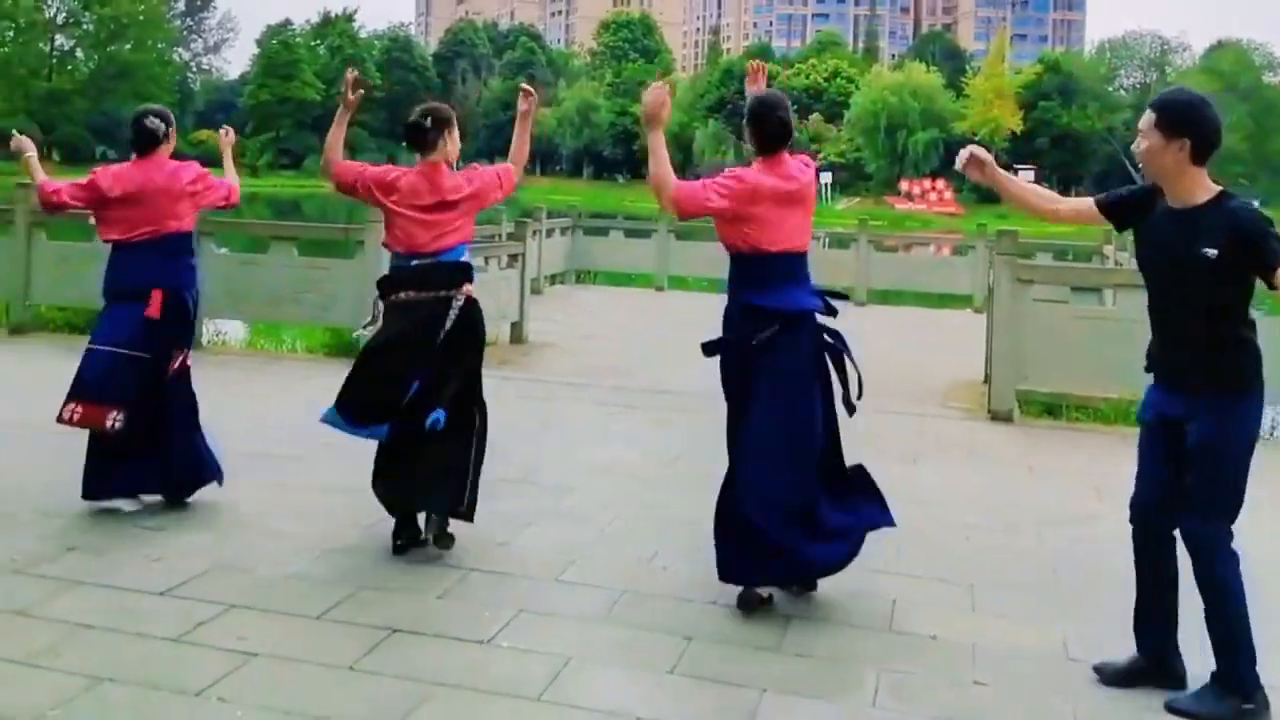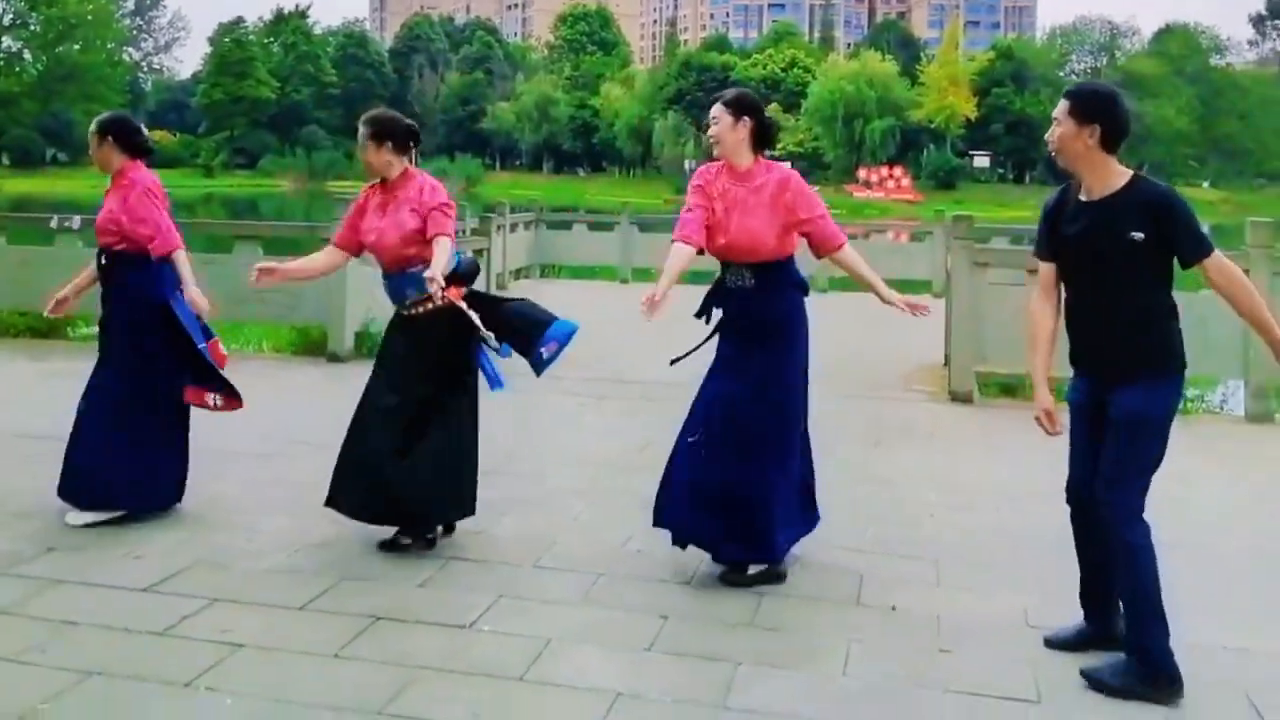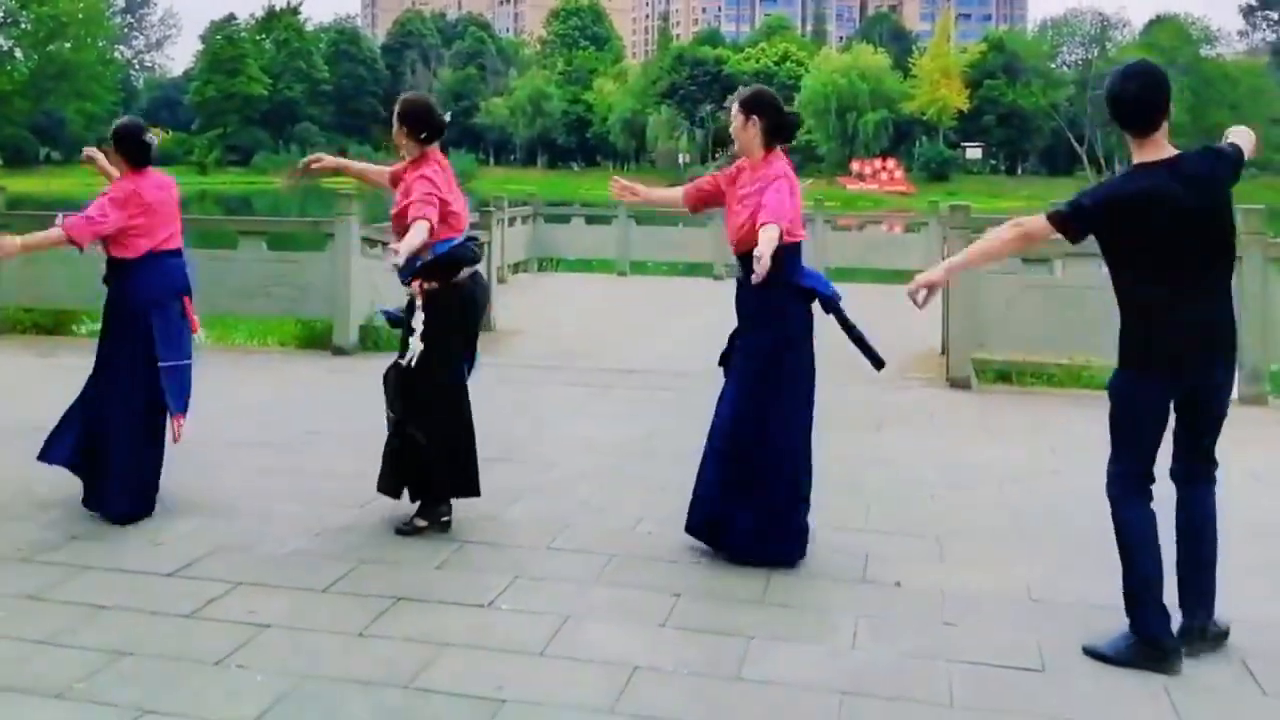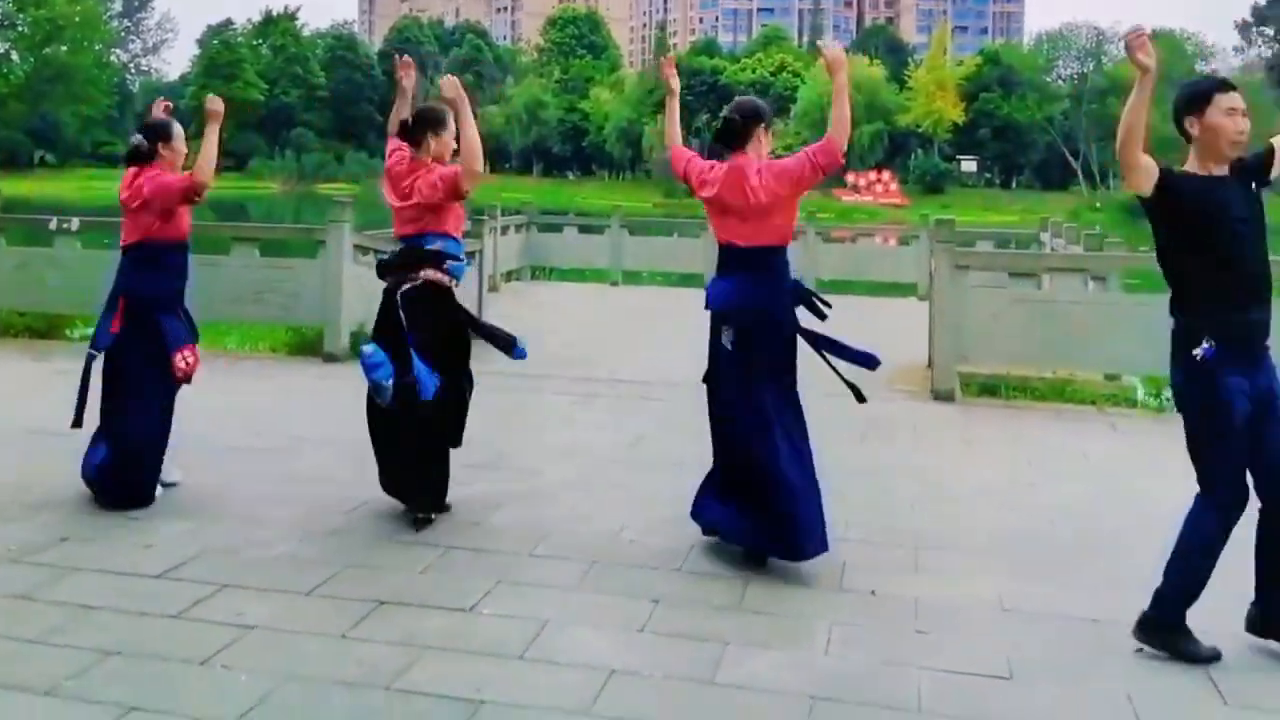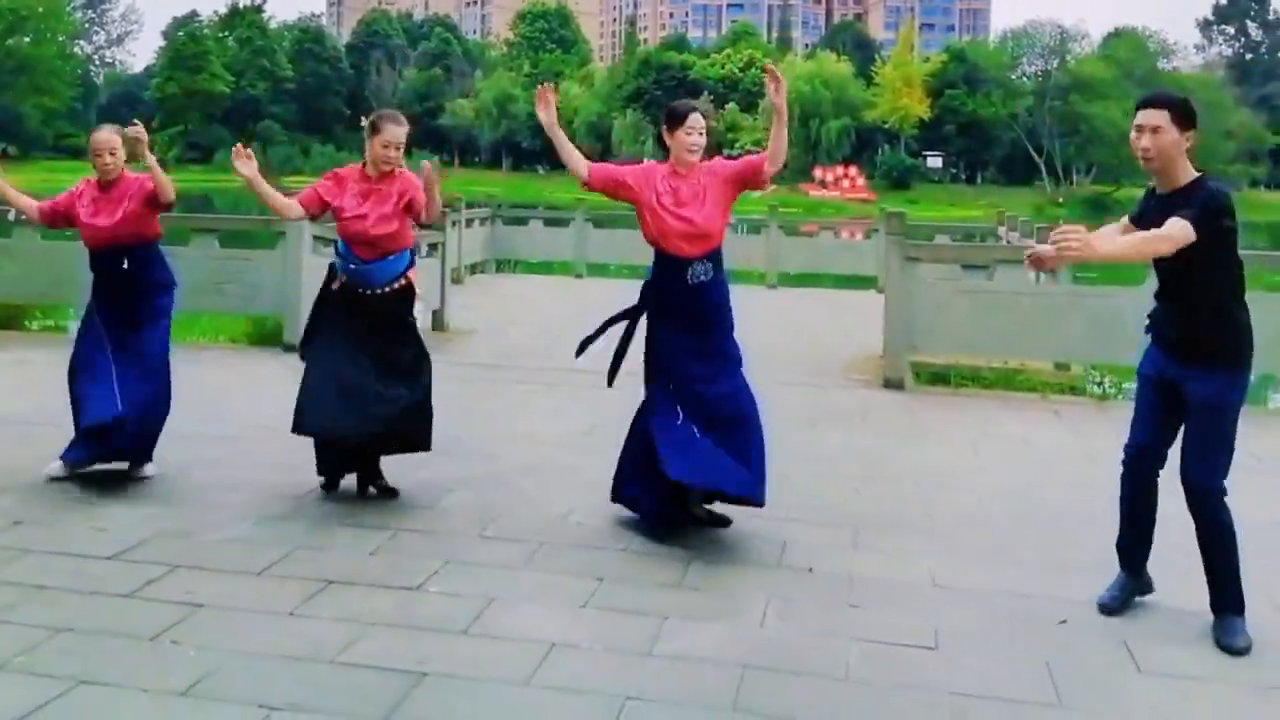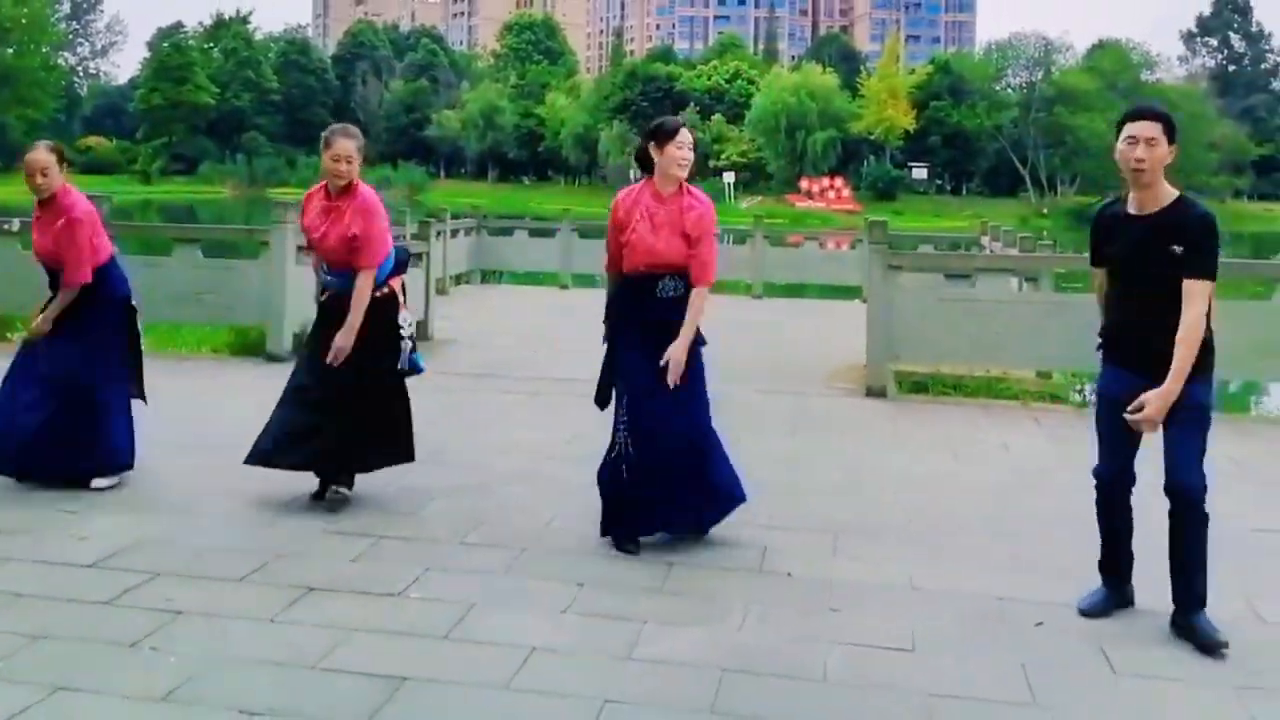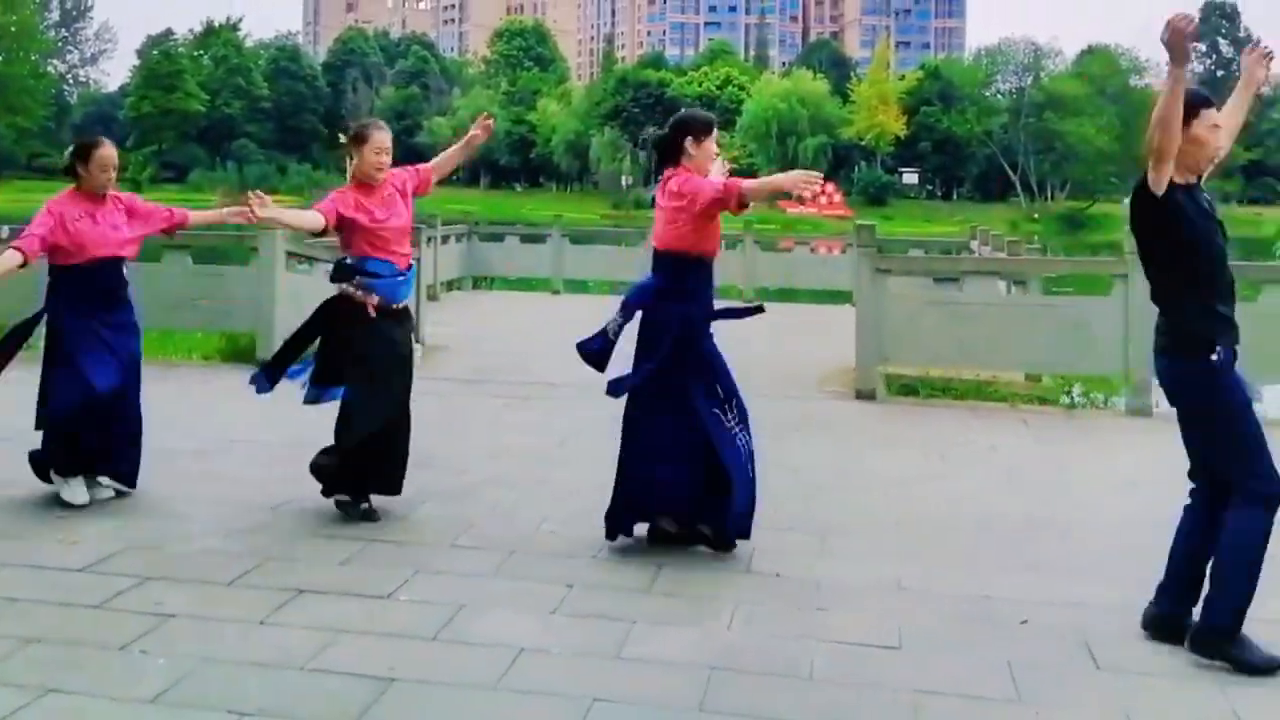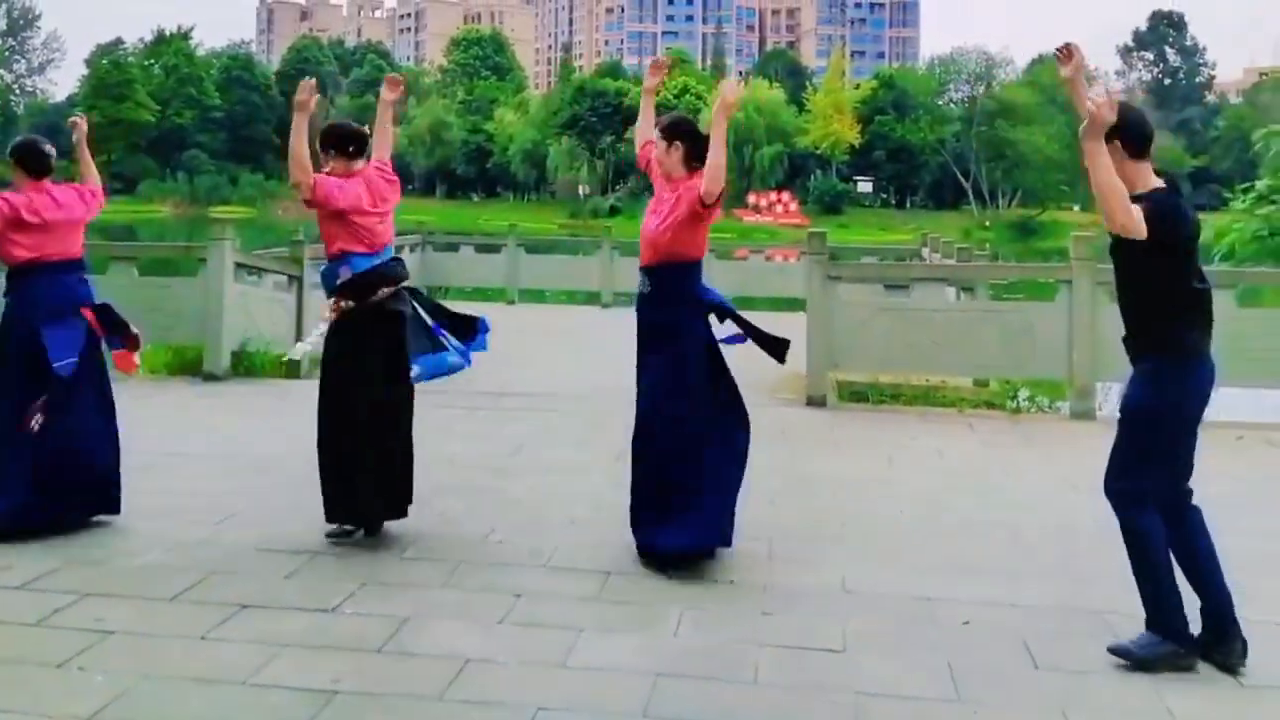
dt=0.5s
person 1, frame 1
right shoulder: (1145, 205)
right elbow: (1058, 207)
right wrist: (994, 175)
left hip: (1227, 397)
right hip: (1169, 389)
left knee: (1205, 533)
right knee: (1149, 516)
right ankle: (1157, 655)
person 1, frame 2
left shoulder: (1157, 204)
right shoulder: (1061, 209)
left elbow: (1224, 277)
right elbow: (1045, 294)
right wrist: (1042, 382)
left hip: (1148, 380)
right hip: (1092, 379)
left knee: (1117, 504)
right knee: (1085, 495)
left ankle: (1154, 665)
right ankle: (1103, 620)
person 1, frame 3
left shoulder: (1114, 197)
right shoulder: (1212, 166)
left elbow: (1024, 233)
right elbow: (1244, 138)
left wrist: (945, 268)
right wrist: (1239, 134)
left hip: (1151, 362)
right hip: (1216, 355)
left knee: (1129, 485)
right knee: (1196, 478)
left ankle: (1152, 634)
right ankle: (1198, 620)
person 1, frame 4
right shoulder: (1170, 192)
right elbow: (1129, 158)
right wrist: (1145, 78)
right hip: (1206, 365)
right knee: (1224, 493)
right ankle: (1162, 621)
person 1, frame 5
left shoulder: (1210, 198)
right shoulder: (1155, 200)
left elbow: (1163, 242)
right elbow: (1123, 231)
left wrist: (1089, 249)
right wrist: (1064, 248)
left hip: (1219, 364)
right hip: (1165, 351)
left knee: (1203, 485)
right knee: (1139, 460)
left ankle: (1229, 609)
right ankle: (1133, 572)
person 1, frame 6
left shoulder: (1196, 222)
right shoulder: (1108, 219)
left elbow: (1194, 312)
left wrist: (1170, 389)
right wrist: (1108, 332)
left hip: (1186, 375)
right hip: (1122, 368)
left knee: (1186, 487)
right knee: (1111, 477)
left ankle: (1190, 608)
right ankle: (1116, 584)
person 1, frame 7
left shoulder: (1189, 191)
right shoulder: (1157, 197)
left elbow: (1218, 137)
right elbow: (1160, 142)
right wrist: (1177, 64)
left hip: (1201, 358)
right hip: (1197, 359)
left knee: (1217, 487)
left ankle: (1170, 612)
right ankle: (1220, 629)
person 1, frame 8
left shoulder: (1159, 206)
right shoulder: (1153, 192)
left elbow: (1116, 220)
right elbow: (1103, 145)
left wrist: (1093, 133)
right wrist: (1080, 83)
left hip: (1168, 370)
right hip: (1182, 367)
left knee: (1128, 487)
right knee: (1170, 496)
left ankle: (1170, 632)
right ankle: (1221, 632)
person 2, frame 1
left shoulder: (743, 182)
right shoulder: (801, 172)
left elbow: (673, 198)
left wrist: (655, 129)
right wrist: (763, 97)
left hip: (753, 315)
right hip: (799, 311)
left knee: (756, 443)
right knee: (798, 438)
left ankle: (752, 568)
right ankle: (800, 563)
person 2, frame 2
left shoulder: (784, 183)
right shoulder: (705, 180)
left elbow: (832, 244)
right elbow: (689, 238)
left wrist: (885, 293)
right wrist: (664, 284)
left hip: (778, 315)
right hip: (735, 313)
left knee: (767, 429)
right knee: (724, 421)
left ankle: (763, 551)
right ankle: (741, 537)
person 2, frame 3
left shoulder: (777, 176)
right shoulder: (739, 172)
left elbow: (773, 221)
right elbow: (693, 194)
left wrist: (764, 251)
right wrist: (643, 194)
left hip: (779, 307)
right hip: (757, 309)
left knee: (770, 423)
right knee: (742, 417)
left ankle: (776, 540)
right ankle: (748, 529)
person 2, frame 4
left shoulder: (709, 176)
right shoulder: (777, 176)
left elbow: (674, 150)
right elbow: (835, 145)
left wrist: (672, 94)
right wrist: (839, 78)
left hip: (733, 302)
right hip: (767, 303)
left knee: (741, 410)
right knee: (768, 417)
left ankle: (731, 519)
right ankle: (776, 531)
person 2, frame 5
left shoulder: (721, 174)
right shoulder: (644, 179)
left elbow: (772, 164)
right elbow: (585, 170)
left wrist: (779, 110)
right wrist: (552, 126)
left hip: (713, 303)
right hip: (670, 305)
left knee: (723, 398)
right knee: (674, 400)
left ankle: (692, 495)
right ankle: (670, 499)
person 2, frame 6
left shoulder: (699, 207)
right shoulder: (627, 202)
left elbow: (704, 279)
right elbow: (615, 264)
left wrist: (684, 340)
right wrist: (616, 316)
left hip: (681, 322)
right hip: (633, 321)
left knee: (686, 416)
right knee: (636, 418)
left ankle: (686, 509)
right ankle: (624, 517)
person 2, frame 7
left shoulder: (678, 183)
right shoulder: (691, 186)
right elbow: (735, 190)
left wrist: (715, 170)
right wrist: (783, 181)
left hip: (670, 308)
right hip: (679, 314)
left knee: (666, 414)
right knee: (716, 414)
left ankle: (666, 516)
right ankle: (706, 519)
person 2, frame 8
left shoulder: (694, 192)
right shoulder: (667, 180)
left elbow: (711, 189)
right elbow: (641, 141)
left wrist: (721, 119)
right wrist: (649, 91)
left hip: (679, 323)
right hip: (665, 320)
left knee: (672, 428)
right knee: (672, 426)
left ankle: (682, 542)
right ankle: (682, 534)
person 3, frame 1
left shoulder: (390, 182)
right shoulder: (466, 184)
left elbow: (332, 168)
right elbow: (513, 172)
left wrist: (345, 108)
right wrist: (525, 119)
left hip: (402, 308)
right hip: (452, 309)
left knee: (398, 413)
right knee: (453, 412)
left ankle: (405, 523)
right ankle: (437, 516)
person 3, frame 2
left shoulder: (428, 191)
right shoulder: (366, 203)
left elbow: (444, 246)
right elbow: (334, 256)
left wrist: (435, 274)
right wrist: (282, 271)
left hip: (443, 317)
right hip: (408, 320)
left knee: (418, 418)
right knee: (391, 416)
left ankle: (422, 521)
right ankle: (430, 514)
person 3, frame 3
left shoulder: (424, 178)
right shoulder: (424, 166)
left elbow: (423, 225)
right elbow: (389, 175)
left wrist: (403, 246)
right wrist: (339, 163)
left hip: (443, 294)
right hip: (442, 292)
left knee: (429, 395)
right knee: (418, 390)
left ankle: (436, 503)
right ankle: (436, 493)
person 3, frame 4
left shoulder: (400, 168)
right shoulder: (438, 177)
left elbow: (394, 134)
right elbow: (472, 169)
left wrist: (405, 93)
right wrist: (459, 103)
left hip: (410, 290)
right hip: (432, 292)
left knee: (415, 388)
right knee: (438, 390)
left ankle: (416, 490)
right ankle: (423, 498)
person 3, frame 5
left shoulder: (407, 183)
right shoulder: (338, 181)
left elbow: (429, 216)
right elbow: (291, 210)
left wrist: (432, 187)
right wrist: (254, 179)
left hip: (394, 296)
right hip: (347, 294)
left knee: (393, 378)
right knee: (334, 375)
left ankle: (370, 469)
right ankle: (336, 465)
person 3, frame 6
left shoulder: (367, 204)
right shoulder: (312, 200)
left elbow: (367, 272)
left wrist: (350, 329)
right wrist: (332, 305)
left hip: (376, 304)
right hip: (334, 301)
left knee: (365, 389)
right knee: (317, 385)
left ankle: (343, 475)
right ankle: (328, 470)
person 3, frame 7
left shoulder: (400, 182)
right shoulder: (344, 199)
left elbow: (433, 168)
right elbow: (314, 219)
left wrist: (472, 140)
right wrist: (274, 213)
left hip: (394, 312)
right hip: (364, 313)
left knee: (389, 401)
right knee: (374, 399)
left ankle: (354, 485)
right ankle: (346, 484)
person 3, frame 8
left shoulder: (339, 191)
right shoulder: (383, 180)
left elbow: (302, 180)
right elbow: (383, 148)
left wrist: (301, 115)
right wrist: (387, 105)
left hip: (355, 312)
right hip: (386, 305)
left knee: (351, 410)
right knee: (386, 405)
left ankle: (357, 513)
right ankle: (376, 509)
person 4, frame 1
left shoulder: (110, 178)
right shoulder: (189, 175)
left elbow: (53, 195)
right elbow: (230, 193)
left wrist: (28, 155)
right wrist: (227, 151)
left hip: (127, 283)
right hip: (171, 284)
right knee: (166, 379)
left ankle: (117, 484)
right ankle: (179, 478)
person 4, frame 2
left shoulder: (138, 185)
right shoulder: (121, 185)
left elbow: (166, 241)
right elbow: (111, 253)
left wrist: (189, 285)
right wrist: (71, 289)
left hip: (144, 301)
right hip: (130, 301)
left knee: (123, 394)
right knee: (149, 395)
left ankle: (110, 497)
right ankle: (149, 489)
person 4, frame 3
left shoulder: (122, 193)
right shoulder: (164, 183)
left elbow: (82, 226)
right wrist: (107, 167)
left hip: (138, 298)
right hip: (167, 294)
left knee: (130, 397)
right knee: (132, 391)
left ankle: (124, 499)
right ankle: (125, 490)
person 4, frame 4
left shoulder: (138, 177)
right shoulder: (149, 182)
right elbow: (200, 182)
left wrist: (155, 125)
right wrist: (214, 123)
left hip: (148, 293)
right hip: (148, 297)
left knee: (151, 382)
right knee: (143, 387)
left ankle: (124, 469)
right ankle: (125, 483)
person 4, frame 5
left shoulder: (143, 186)
right shoulder: (80, 195)
left elbow: (167, 197)
right elbow: (41, 211)
left wrist: (147, 156)
left hip: (149, 290)
right hip: (107, 294)
left knee: (145, 372)
right knee: (91, 369)
left ankle: (139, 452)
right ankle: (88, 448)
person 4, frame 6
left shoulder: (75, 210)
right shoulder: (43, 205)
left elbow: (79, 276)
left wrist: (50, 315)
right wrist: (48, 310)
left hip: (99, 298)
right hip: (66, 300)
left knee: (93, 380)
right knee: (39, 376)
left ankle: (107, 463)
right ankle: (44, 460)
person 4, frame 7
left shoulder: (127, 205)
right shoulder: (58, 209)
left elbow: (172, 217)
left wrist: (223, 215)
left hip: (116, 312)
right hip: (74, 314)
left knee: (121, 393)
right knee: (89, 389)
left ankle: (100, 468)
right ankle: (66, 469)
person 4, frame 8
right shoulder: (72, 198)
right elbow: (96, 191)
right wrist: (82, 145)
right hip: (76, 305)
right knee: (79, 402)
right ankle: (79, 500)
